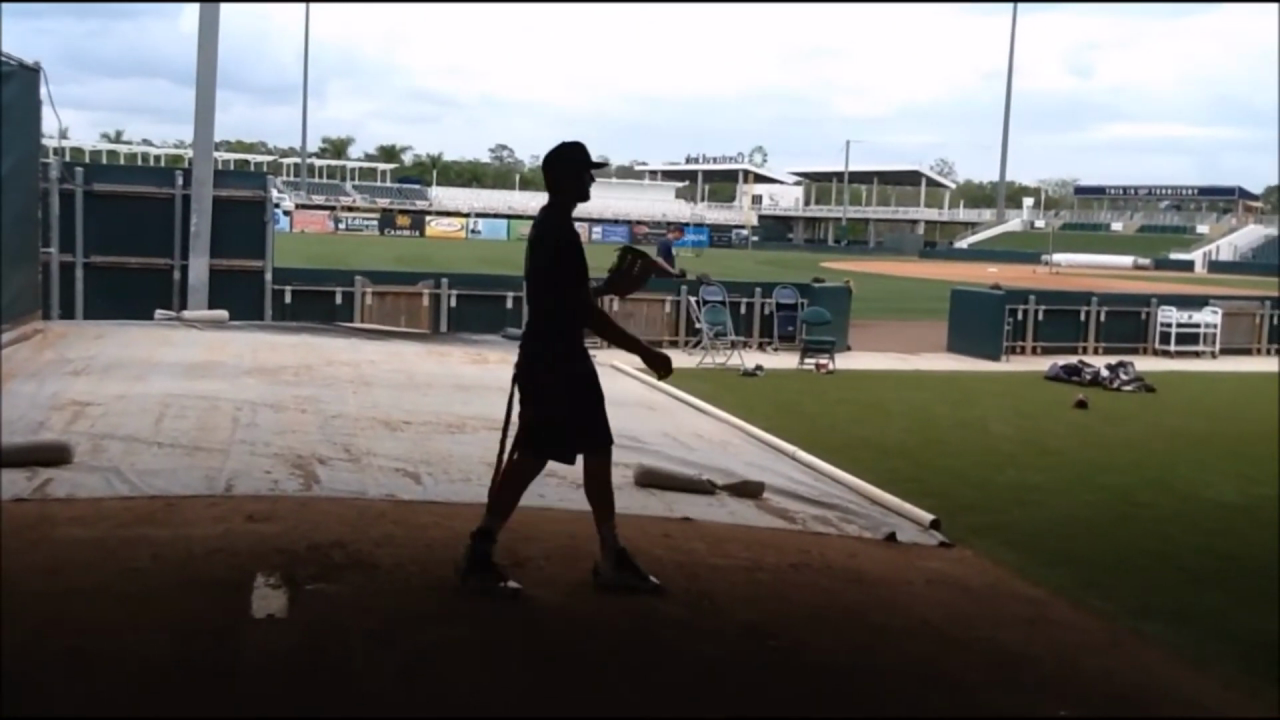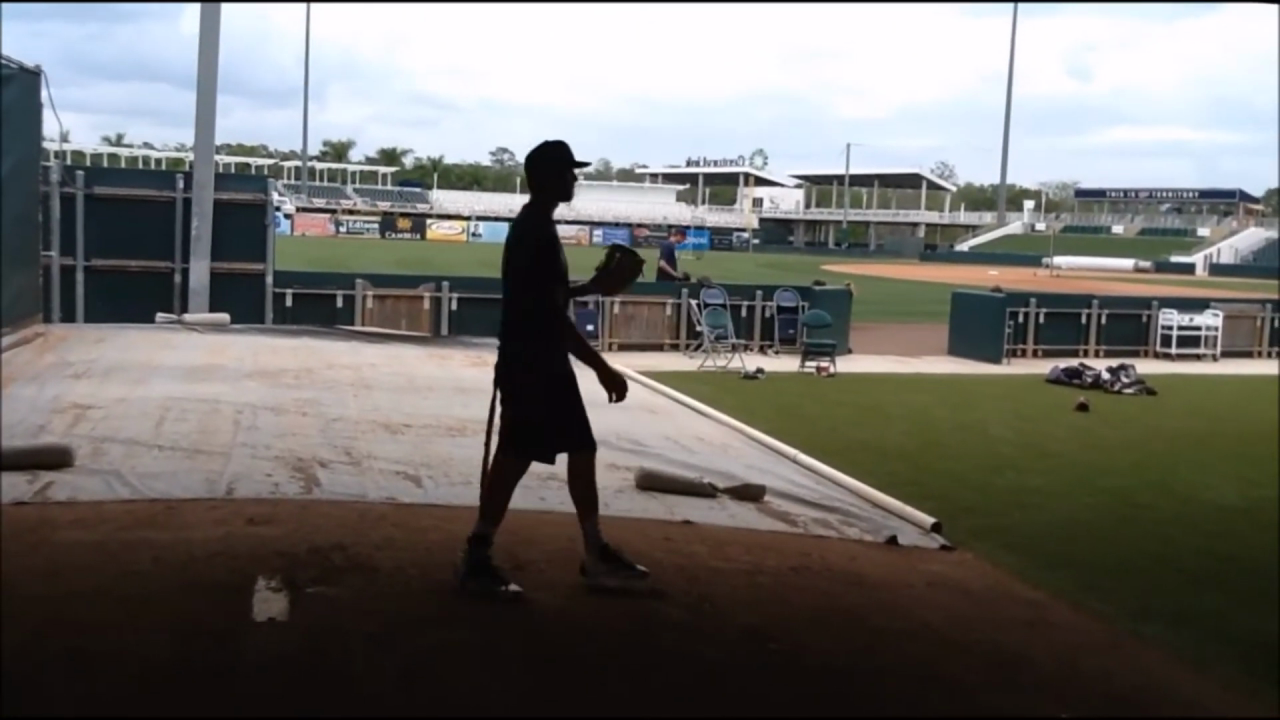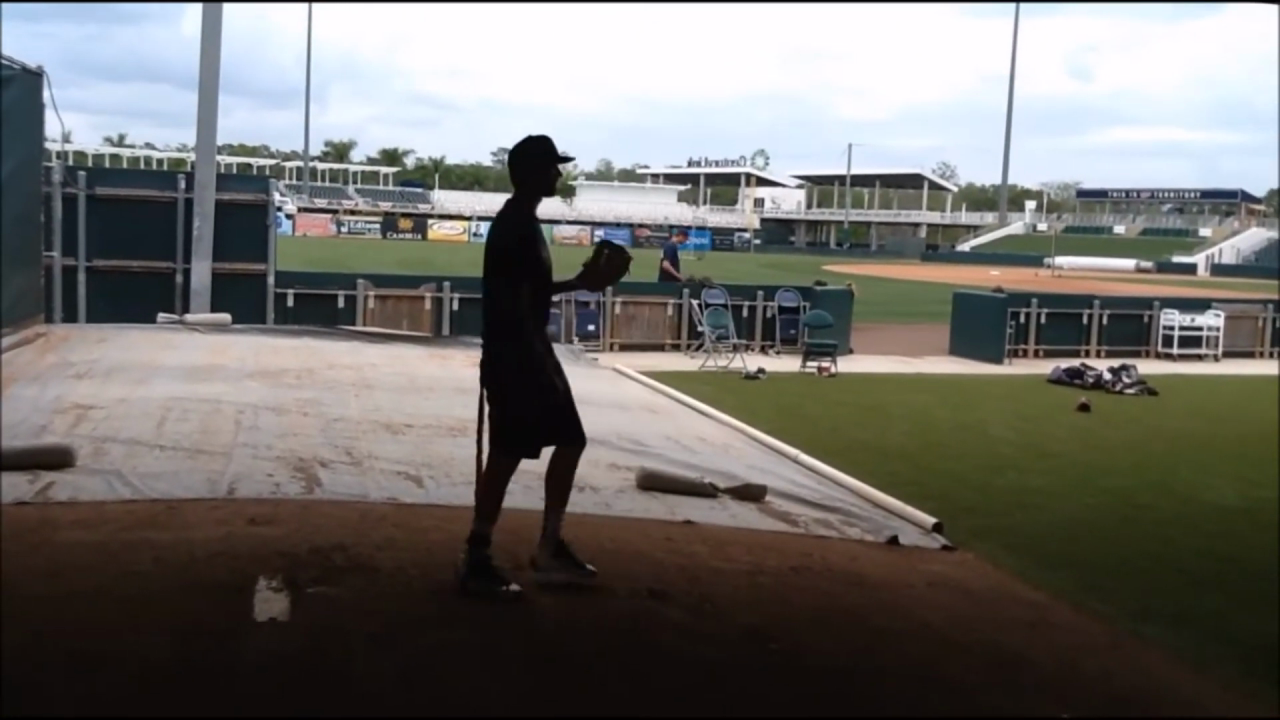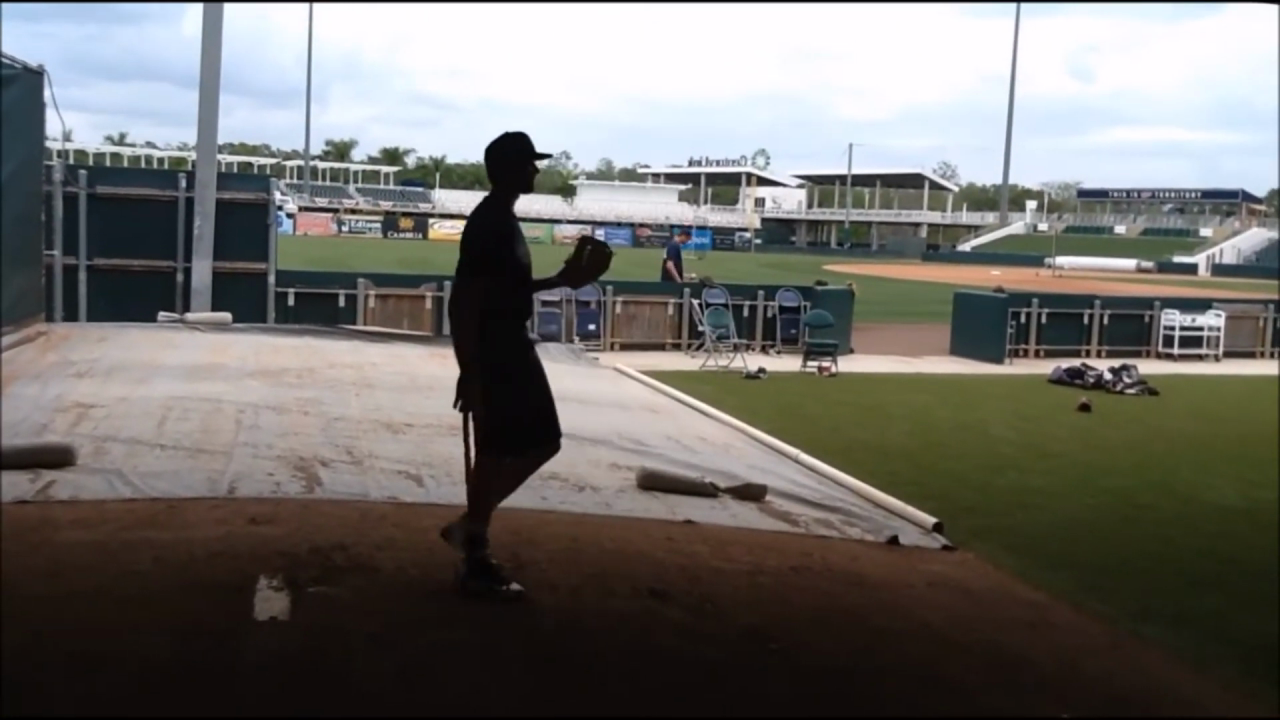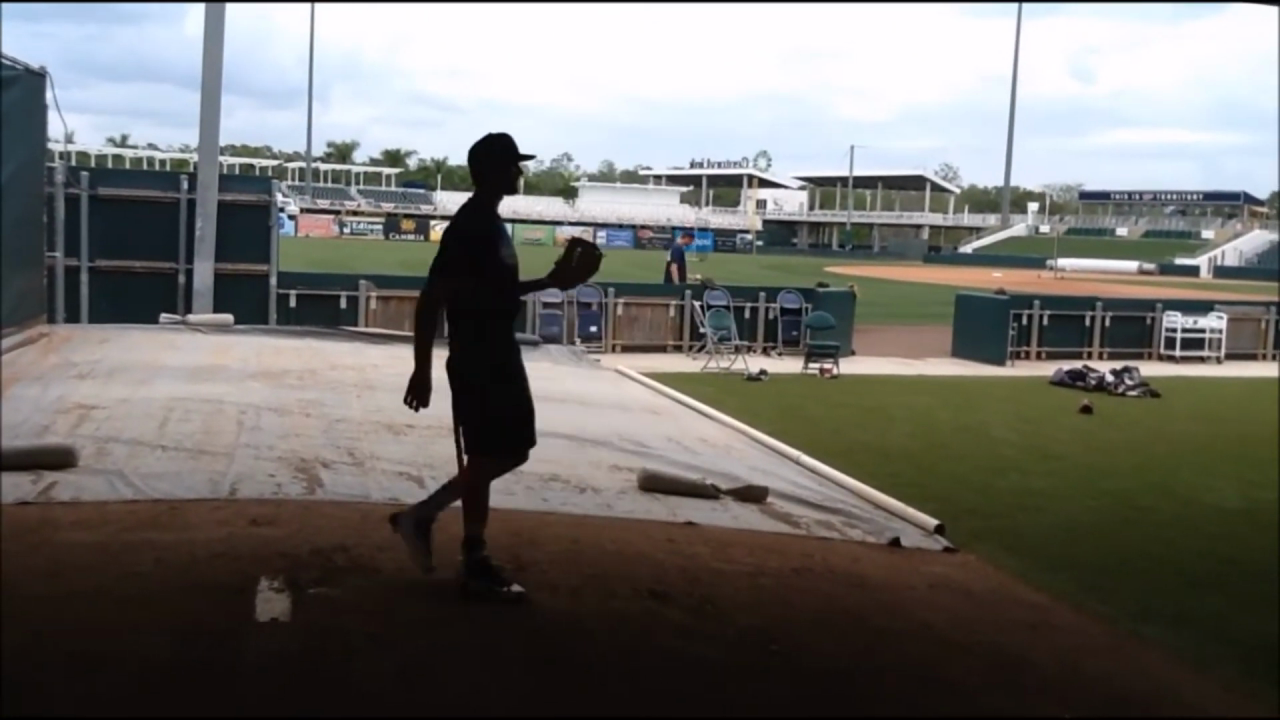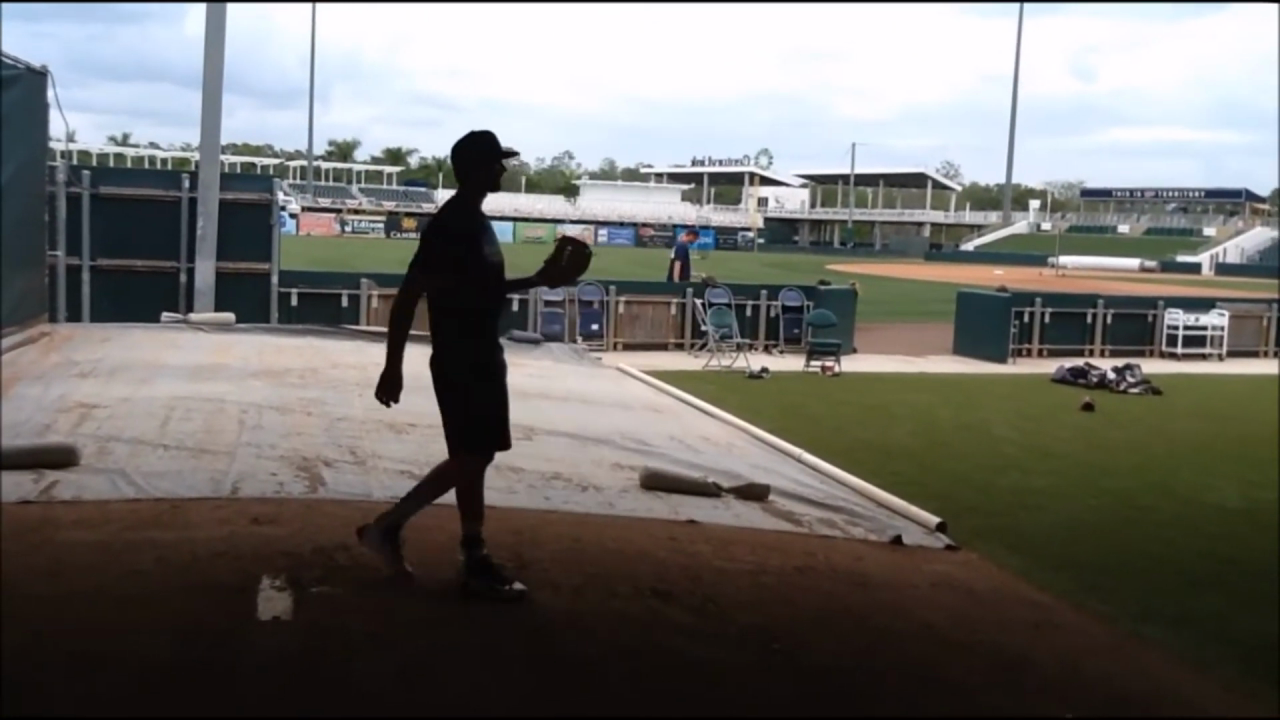
dt=0.1s
person 1, frame 1
left shoulder: (549, 227)
right shoulder: (560, 233)
right elbow: (586, 312)
left wrist: (603, 287)
right wrist: (646, 352)
left hip: (563, 359)
right hip: (553, 360)
left knee: (598, 452)
right knee: (530, 457)
left ankle: (612, 560)
right ankle: (479, 554)
person 1, frame 2
left shoulder: (531, 226)
right shoulder: (536, 232)
right elbow: (552, 314)
left wrist: (590, 287)
right wrist: (601, 368)
left hip: (543, 358)
right hip: (530, 361)
left knee: (581, 450)
right knee: (514, 458)
left ankle: (597, 554)
right ankle: (477, 559)
person 1, frame 3
left shoulder: (522, 222)
right shoulder: (515, 228)
right elbow: (511, 308)
left wrist: (572, 284)
right wrist: (540, 375)
left hip: (530, 353)
right hip: (514, 356)
left knee: (570, 442)
right knee: (506, 455)
left ankle: (551, 547)
right ankle: (476, 560)
person 1, frame 4
left shoulder: (502, 219)
right shoulder: (488, 223)
right elbow: (464, 302)
left wrist: (559, 280)
right wrist: (470, 372)
left hip: (513, 350)
right hip: (492, 357)
left knee: (541, 444)
right knee: (498, 455)
left ankle: (469, 527)
right ankle: (475, 559)
person 1, frame 5
left shoulder: (492, 222)
right shoulder: (468, 226)
right elbow: (432, 299)
left wrist: (546, 282)
right wrist: (421, 371)
left hip: (500, 355)
right hip: (474, 360)
left knee: (497, 455)
right knee: (492, 456)
left ankle: (420, 517)
right ankle: (475, 563)
person 1, frame 6
left shoulder: (477, 220)
right shoulder: (450, 223)
right elbow: (408, 296)
left wrist: (533, 281)
right wrist: (394, 367)
left hip: (484, 353)
right hip: (459, 358)
left knee: (473, 454)
right knee: (473, 455)
left ankle: (390, 525)
right ankle: (475, 560)
